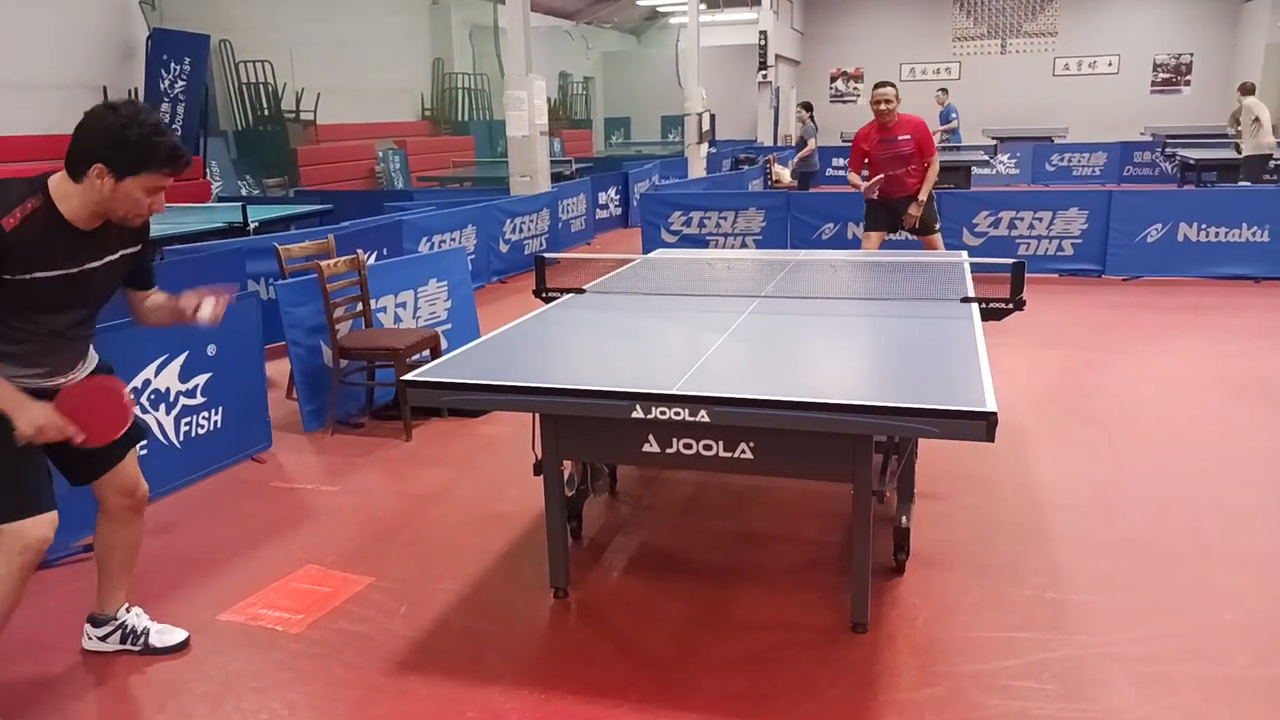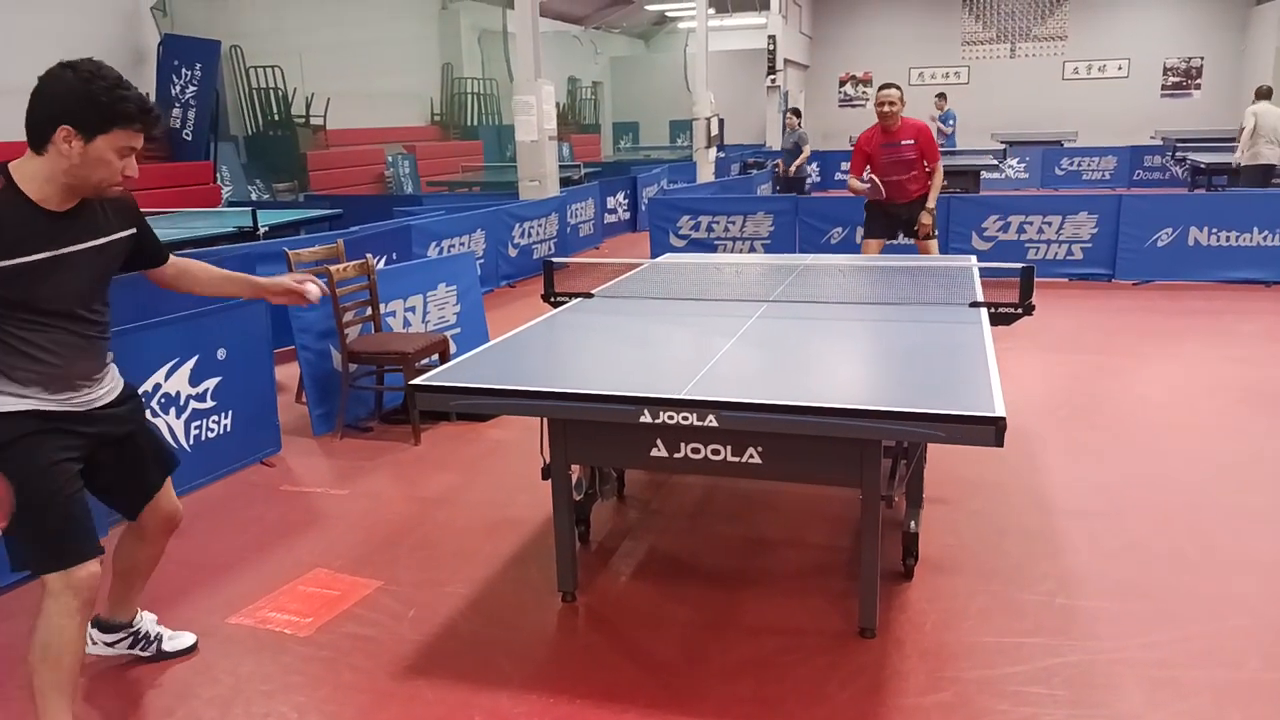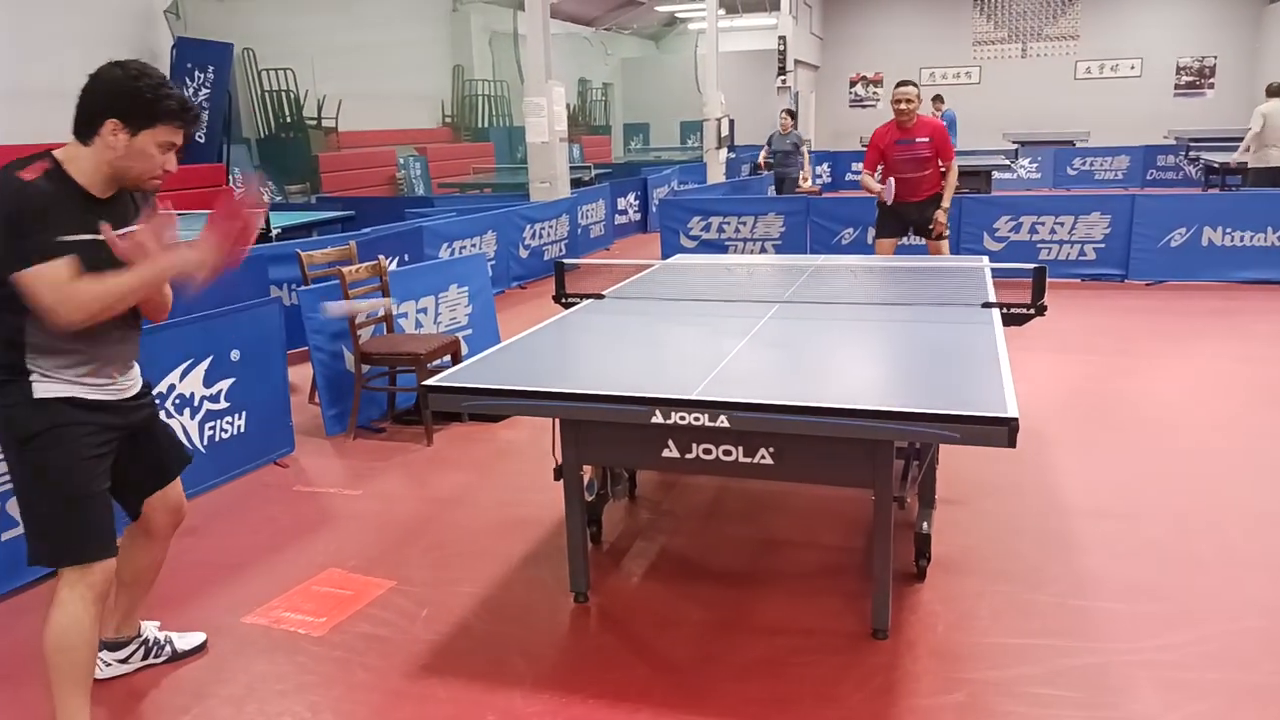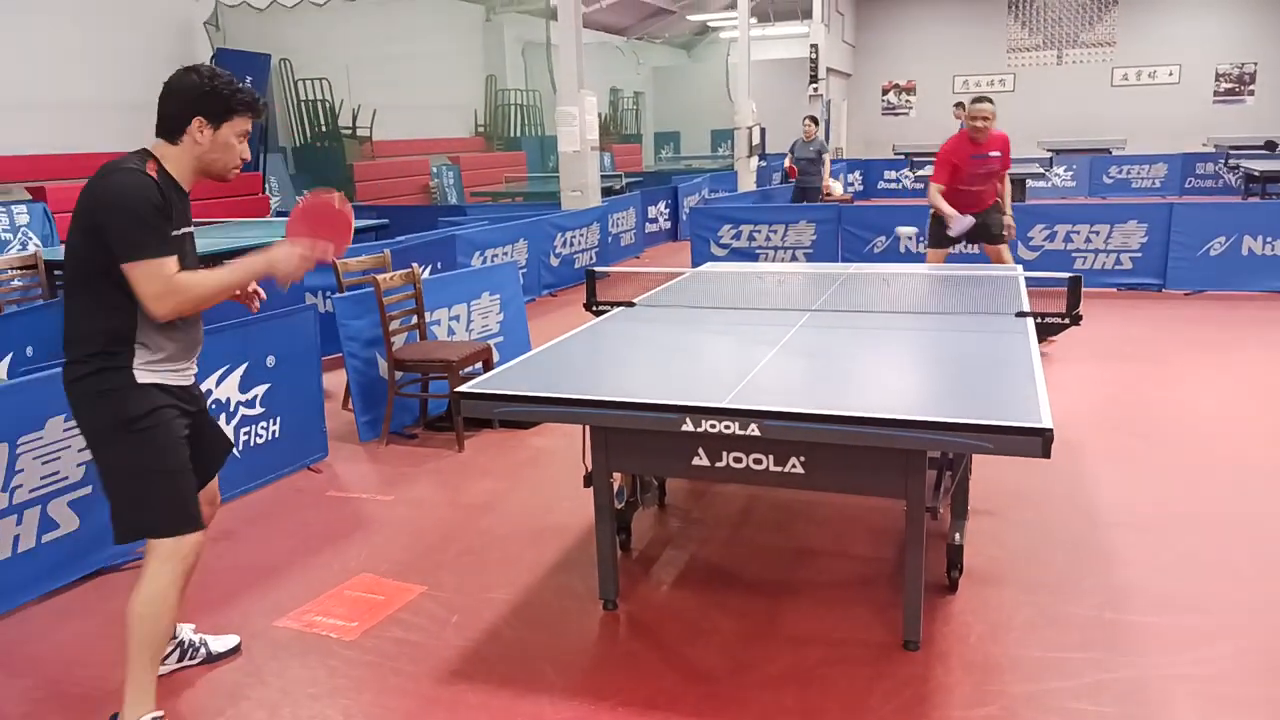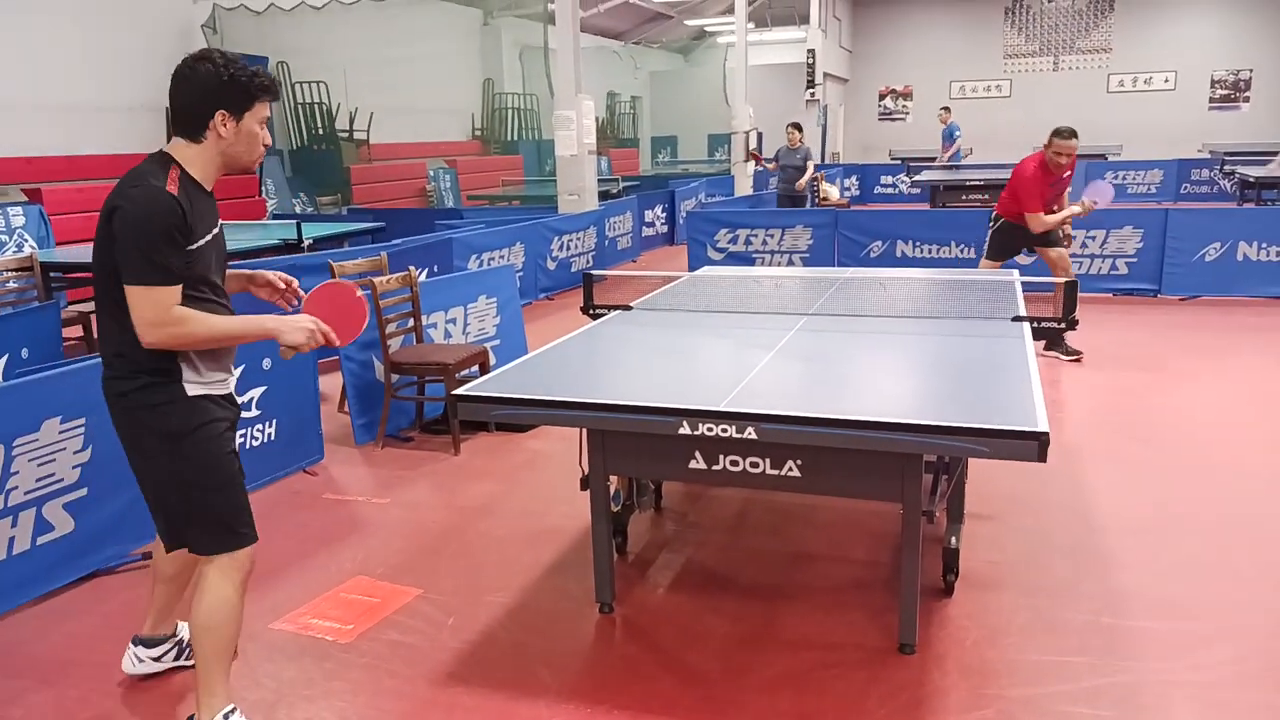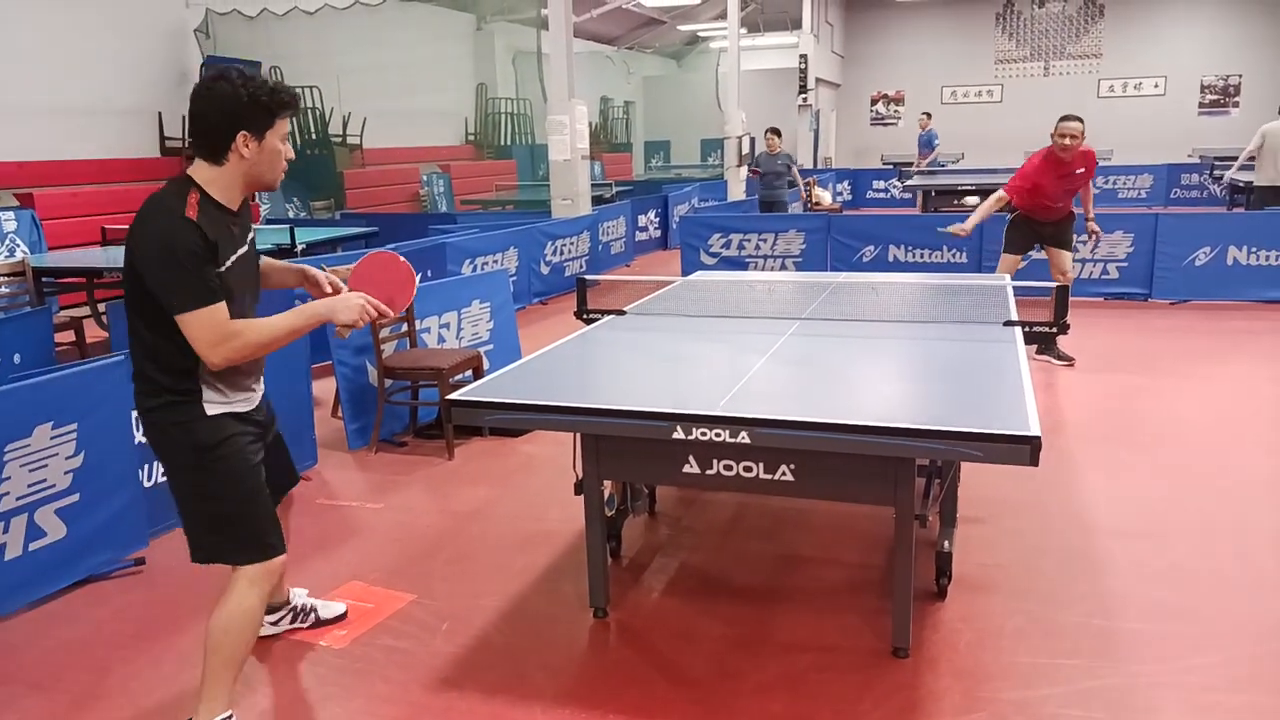
dt=0.4s
person 1, frame 1
left shoulder: (127, 222)
left elbow: (143, 302)
left wrist: (181, 308)
left hip: (73, 379)
left knee: (127, 494)
left ankle: (109, 622)
person 1, frame 2
left shoulder: (113, 209)
left elbow: (170, 269)
left wrist: (269, 286)
left hip: (104, 398)
left knee: (158, 514)
right knee: (75, 577)
left ankle: (115, 626)
person 1, frame 3
left shoulder: (130, 201)
left elbow: (159, 309)
right elbow: (67, 306)
left wrist: (151, 260)
right wrist: (162, 267)
left hip: (122, 391)
left knee: (163, 509)
right knee: (88, 570)
left ankle: (121, 641)
person 1, frame 4
left shoulder: (169, 190)
right shoulder: (130, 188)
right elbow: (163, 300)
left wrist: (226, 279)
right wrist: (265, 262)
left hip: (165, 380)
right hip: (123, 388)
left knee: (195, 506)
right knee: (176, 543)
left ankle: (159, 641)
person 1, frame 5
left shoulder: (191, 189)
right shoulder: (151, 202)
right elbow: (158, 325)
left wrist: (248, 280)
right wrist: (273, 327)
left hip: (192, 393)
right hip: (166, 400)
left knee: (196, 525)
right knee: (230, 551)
left ankle: (153, 642)
person 1, frame 6
left shoulder: (235, 203)
right shoulder: (171, 228)
right elbow: (217, 347)
left wrist: (304, 273)
right wrist: (324, 310)
left hip: (246, 401)
right hip: (199, 417)
left knee: (279, 498)
right knee: (258, 561)
left ankle: (275, 607)
person 2, frame 1
left shoulder: (916, 125)
right shoulder: (863, 136)
left elbow: (933, 164)
right elbow: (853, 172)
left wrist: (920, 201)
right wrist: (861, 185)
left hip: (916, 197)
right hip: (881, 201)
left knee: (937, 252)
person 2, frame 2
left shoulder: (920, 130)
right shoulder: (866, 139)
left elbow: (937, 170)
right elbow: (852, 180)
left wrist: (929, 209)
right wrist: (863, 188)
left hip: (917, 203)
right hip: (881, 206)
person 2, frame 3
left shoulder: (936, 129)
right shoulder: (880, 135)
left elbow: (951, 169)
right elbow: (865, 176)
left wrist: (944, 207)
right wrist: (876, 188)
left hip: (930, 202)
right hip: (893, 203)
person 2, frame 4
left shoulder: (1001, 142)
right shoulder: (950, 148)
left elbow: (1003, 178)
right elbow: (934, 193)
left wrist: (1007, 213)
right wrist: (949, 213)
right hip: (950, 214)
left knee: (1006, 264)
person 2, frame 5
left shoulder: (1067, 162)
right shoulder: (1029, 173)
right elbow: (1035, 225)
left wrist: (1064, 223)
right wrist: (1074, 211)
left hip: (1044, 219)
right hip: (1010, 222)
left knee: (1065, 273)
left ankle: (1055, 341)
person 2, frame 6
left shoulder: (1088, 157)
right shoulder: (1036, 165)
right elbow: (999, 198)
left wrist: (1090, 217)
right wrist: (970, 222)
left hip: (1060, 220)
right hip: (1026, 218)
left knee: (1065, 277)
right knee: (1002, 278)
left ankle: (1048, 344)
